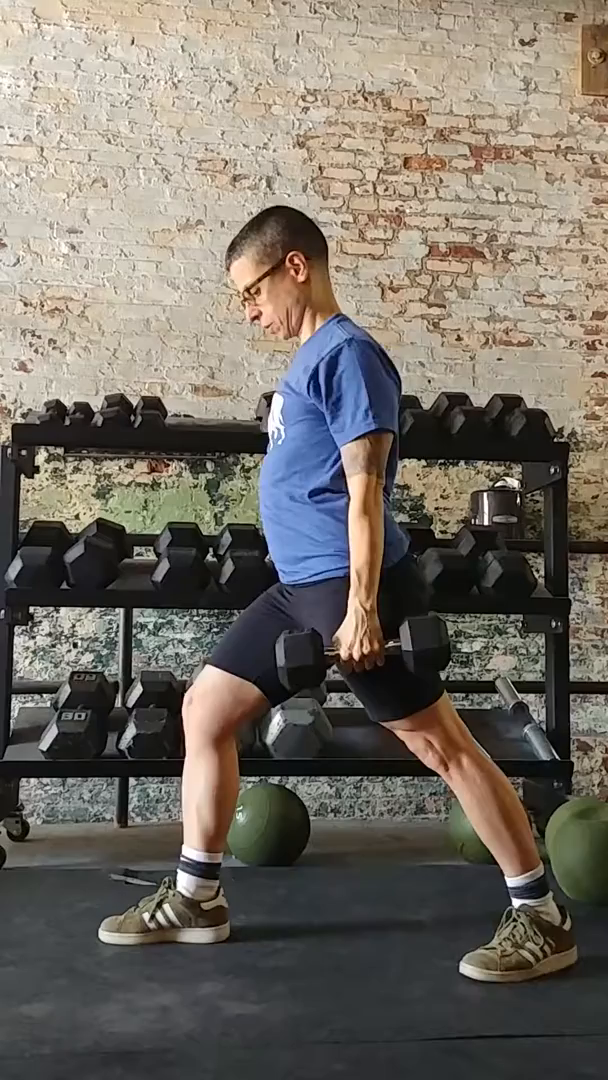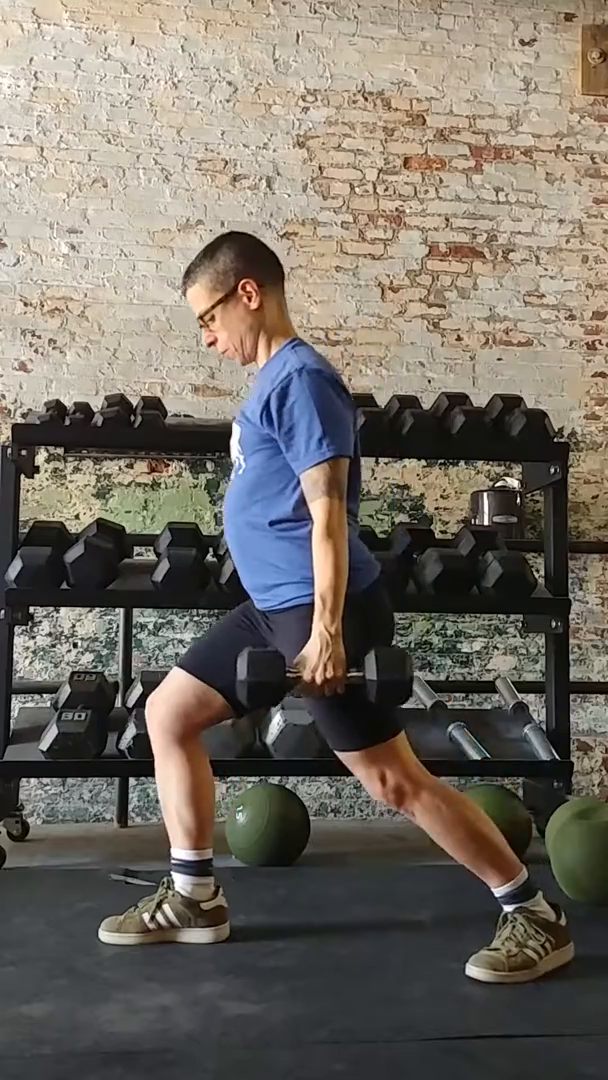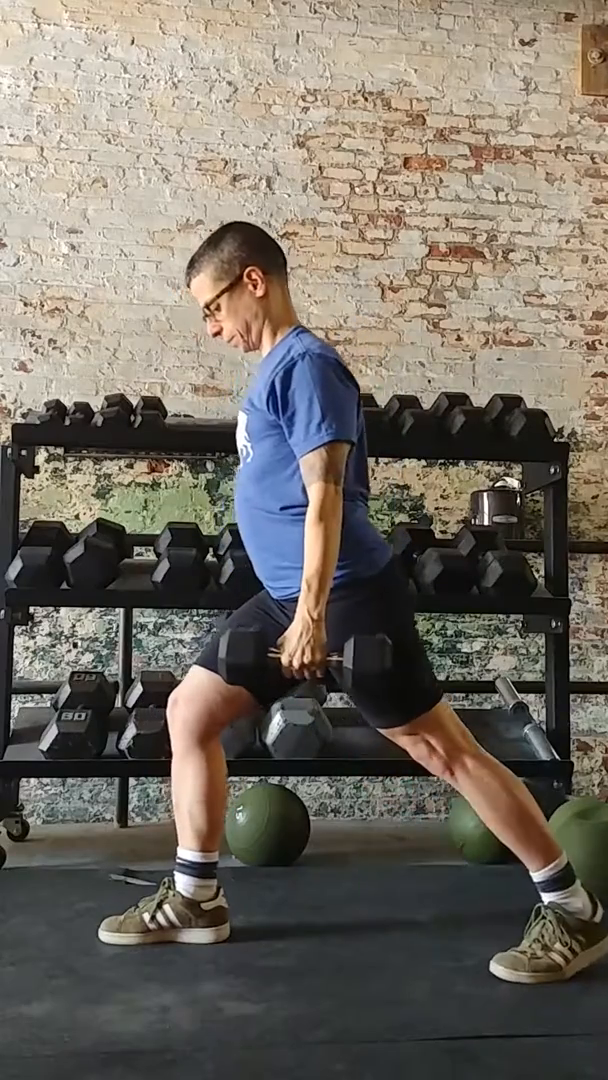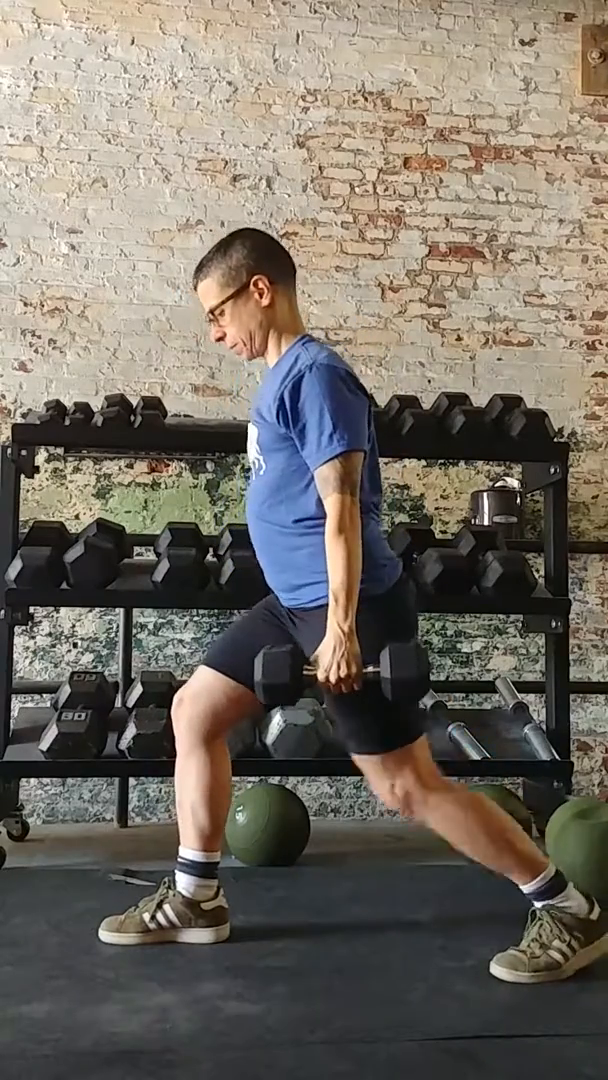
dt=0.5s
person 1, frame 1
left shoulder: (348, 353)
right shoulder: (311, 358)
left elbow: (367, 489)
left wrist: (363, 606)
left hip: (350, 586)
right hip: (301, 584)
left knee: (442, 744)
right knee: (204, 711)
left ankle: (541, 917)
right ankle: (195, 899)
person 1, frame 2
left shoulder: (301, 379)
right shoulder: (273, 381)
left elbow: (329, 514)
left wrist: (326, 631)
left hip: (319, 608)
right hip: (272, 606)
left knee: (395, 781)
right knee: (167, 713)
left ankle: (535, 917)
right ankle: (193, 898)
person 1, frame 3
left shoulder: (306, 364)
right shoulder: (276, 369)
left elbow: (326, 498)
left wrist: (312, 614)
left hip: (345, 593)
right hip: (285, 590)
left knee: (444, 748)
right knee: (187, 713)
right ankle: (195, 898)
person 1, frame 4
left shoulder: (315, 374)
right shoulder: (284, 376)
left elbow: (341, 511)
left wrist: (342, 626)
left hip: (350, 606)
right hip: (295, 601)
left knee: (407, 785)
right knee: (192, 712)
right ankle: (194, 898)
